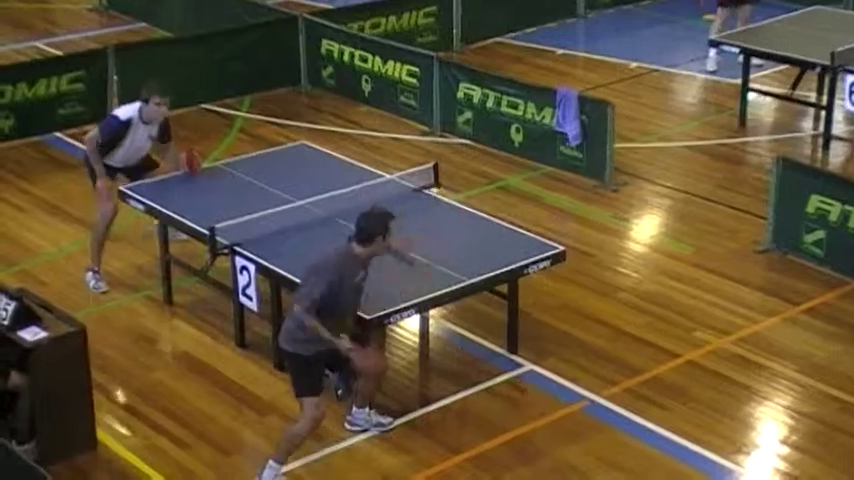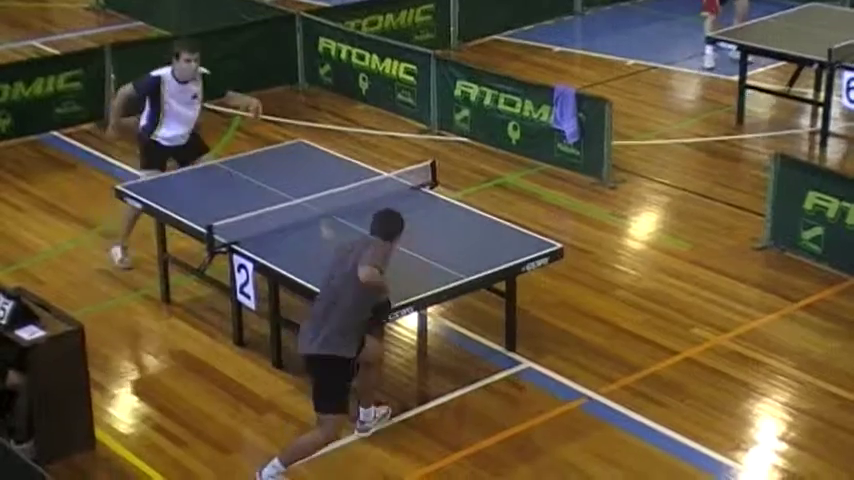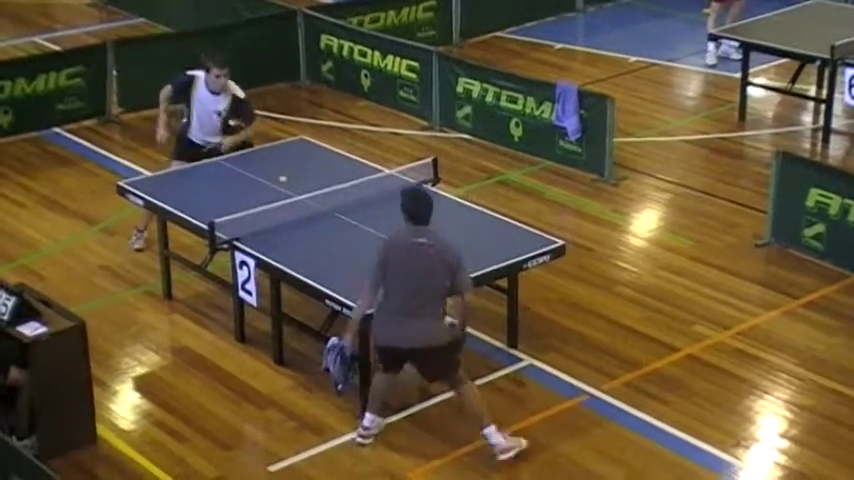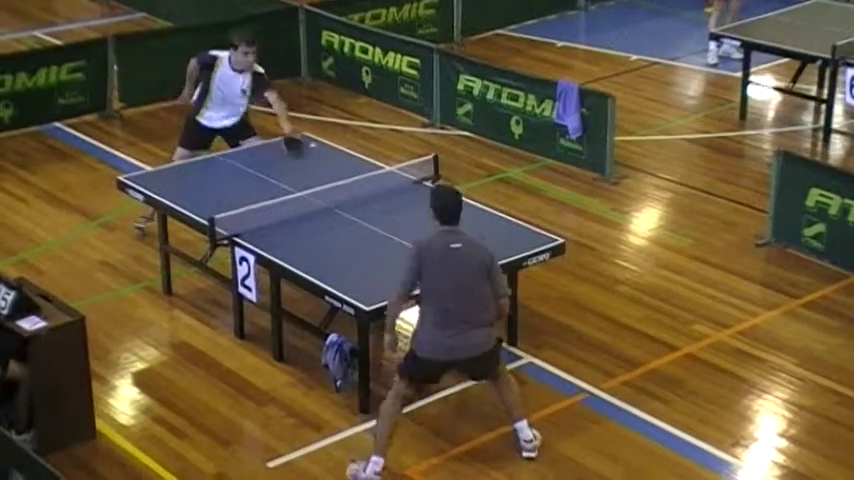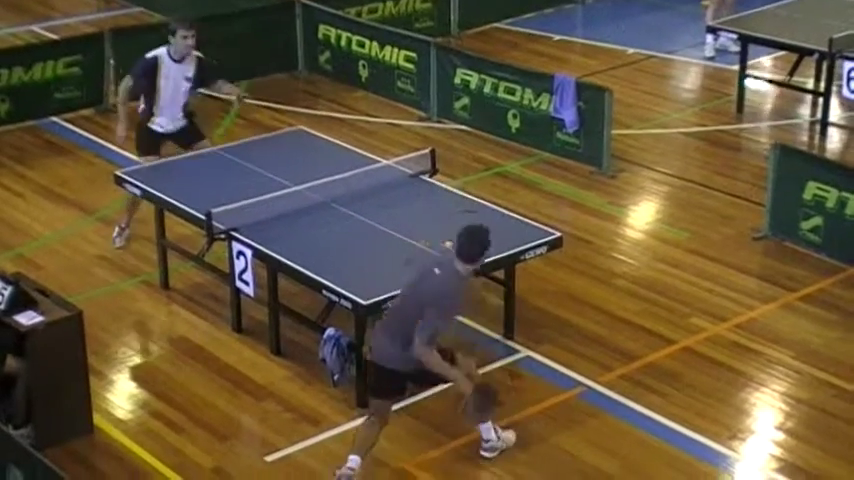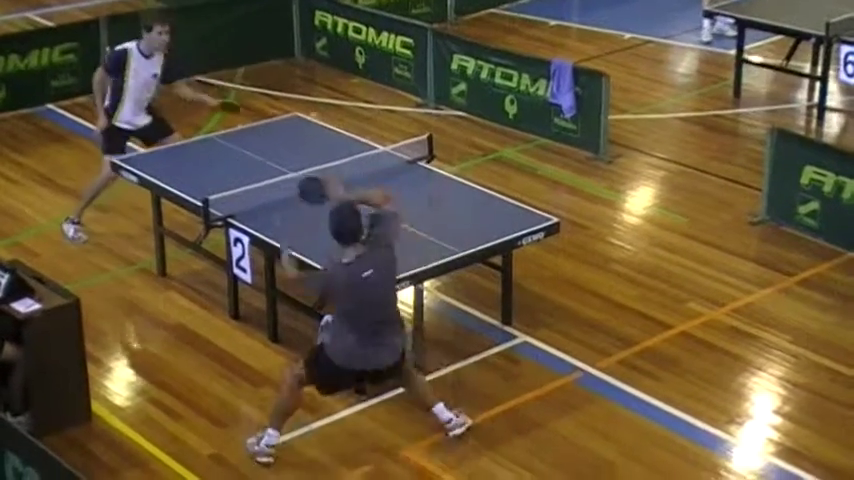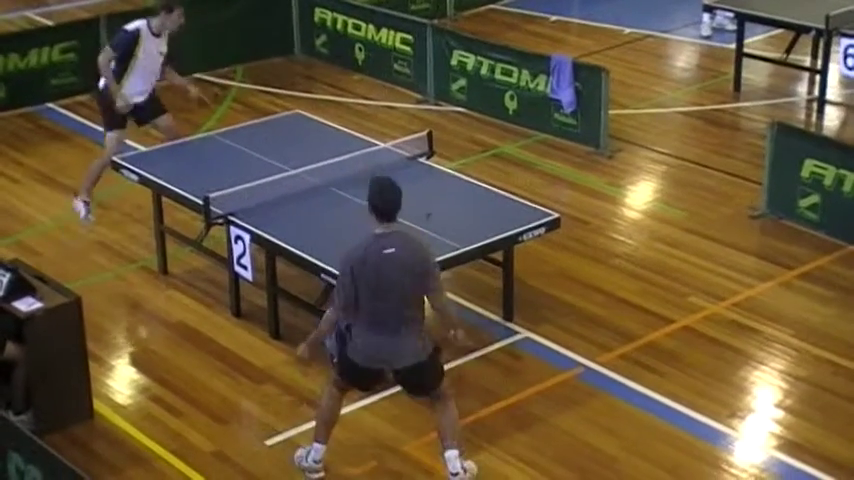
dt=0.4s
person 1, frame 1
left shoulder: (363, 251)
right shoulder: (335, 265)
left elbow: (387, 247)
right elbow: (299, 309)
left wrist: (407, 259)
right wrist: (335, 341)
left hip: (337, 333)
right hip: (303, 343)
left knee: (376, 366)
right knee: (313, 415)
left ankle: (359, 415)
person 1, frame 2
left shoulder: (352, 248)
right shoulder: (377, 251)
right elbow: (365, 275)
right wrist: (385, 288)
left hip: (314, 340)
right hip: (329, 349)
left knee: (375, 353)
right knee: (329, 430)
left ankle: (367, 414)
person 1, frame 3
left shoulder: (390, 244)
right shoulder: (448, 250)
left elbow: (371, 291)
right elbow: (462, 298)
left wrist: (351, 327)
right wrist: (459, 327)
left hip: (390, 335)
right hip: (433, 336)
left knee: (385, 370)
right knee: (461, 383)
left ankle: (368, 424)
right ankle: (498, 440)
person 1, frame 4
left shoulder: (423, 249)
right shoulder: (482, 252)
left elbow: (400, 297)
right elbow: (504, 305)
left wrist: (389, 331)
right wrist: (485, 325)
left hip: (431, 345)
right hip: (477, 343)
left knee: (394, 397)
right knee: (501, 377)
right ankle: (527, 437)
person 1, frame 5
left shoulder: (437, 267)
right shoulder: (451, 295)
right elbow: (421, 349)
right wrist: (457, 376)
left hip: (381, 351)
right hip: (409, 360)
left knee: (377, 418)
right knee: (467, 370)
right ankle: (490, 439)
person 1, frame 6
left shoulder: (333, 275)
right shoulder: (382, 247)
left elbow: (316, 286)
right elbow: (385, 200)
left wrist: (288, 264)
right wrist: (346, 197)
left hip: (344, 355)
right hip: (388, 351)
left knee: (293, 379)
right knee: (407, 372)
left ankle: (267, 443)
right ankle: (451, 419)
person 1, frame 7
left shoulder: (357, 256)
right shoulder: (420, 253)
left elbow: (337, 313)
right elbow: (439, 305)
left wrist: (311, 344)
right wrist: (456, 328)
left hip: (365, 349)
right hip: (412, 351)
left knee: (335, 388)
right knee: (442, 400)
person 2, frame 1
left shoulder: (162, 120)
right shoulder: (123, 119)
left elbow: (166, 149)
right elbow: (90, 141)
left wrist: (179, 162)
right wrist: (100, 176)
left hip: (132, 158)
right hip: (103, 160)
right knee: (109, 208)
right ankle: (93, 270)
person 2, frame 2
left shoulder: (202, 77)
right shoulder: (157, 79)
left elbow: (228, 96)
right elbow: (123, 93)
left wrist: (248, 101)
right wrist: (113, 124)
left hip: (185, 136)
right hip: (155, 138)
right ankle: (121, 244)
person 2, frame 3
left shoulder: (236, 97)
right shoulder: (191, 79)
left elbow: (252, 125)
right elbow: (166, 92)
left wrist: (234, 139)
right wrist: (162, 125)
left hip: (227, 138)
right hip: (193, 136)
right ankle: (141, 229)
person 2, frame 4
left shoulder: (256, 74)
right shoulder: (214, 59)
left elbow: (274, 98)
right elbow: (194, 63)
left wrist: (285, 122)
right wrist: (188, 90)
left hip: (234, 121)
right hip: (202, 119)
right ankle: (151, 215)
person 2, frame 5
left shoulder: (197, 60)
right shoulder: (152, 61)
left elbow: (216, 84)
right elbow: (125, 87)
left wrist: (233, 90)
right wrist: (121, 123)
left hip: (181, 120)
right hip: (151, 123)
right ankle: (124, 226)
person 2, frame 6
left shoulder: (161, 57)
right shoulder: (122, 54)
left elbow: (177, 87)
right elbow: (99, 79)
left wrist: (204, 98)
right wrist: (101, 112)
left hip: (145, 117)
right hip: (116, 122)
right knee: (108, 174)
right ankle: (73, 220)
person 2, frame 7
left shoulder: (164, 36)
right shoulder: (132, 32)
left elbow: (164, 69)
right elbow: (103, 60)
left wrist: (187, 86)
right wrist: (116, 94)
left hip: (142, 95)
right hip: (113, 95)
left knee: (173, 131)
right knee: (112, 151)
right ankle: (83, 198)
